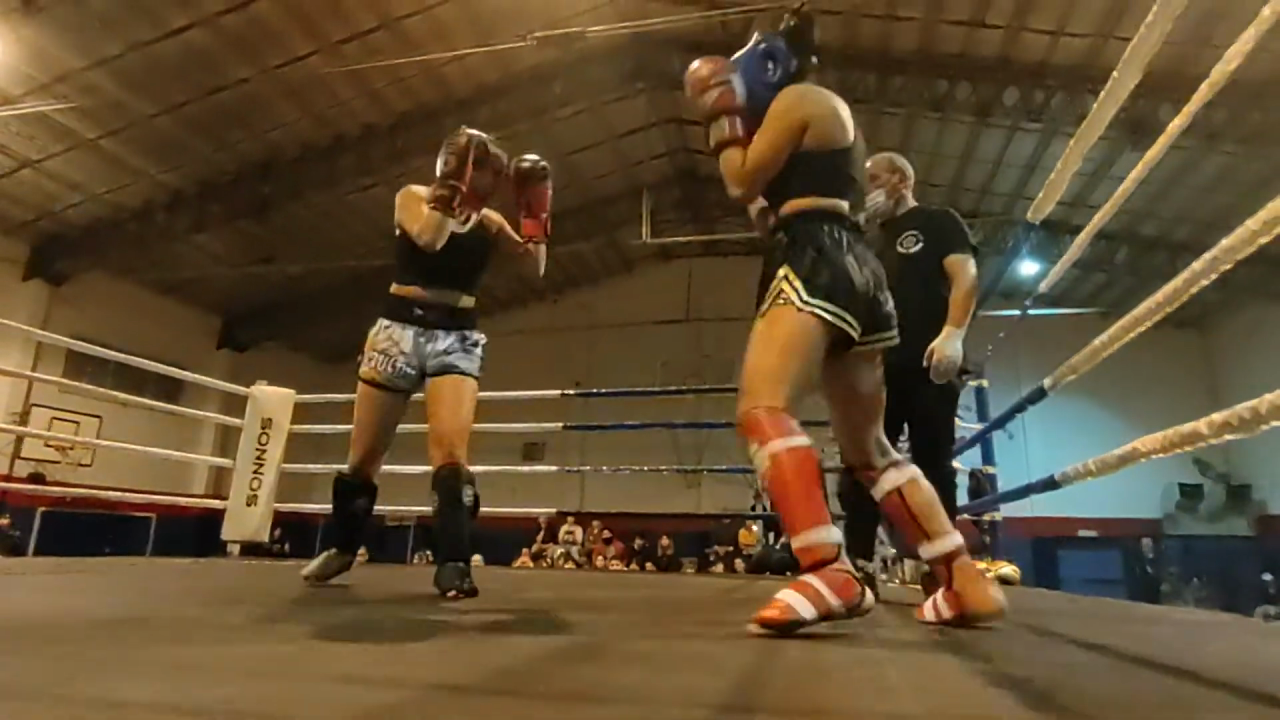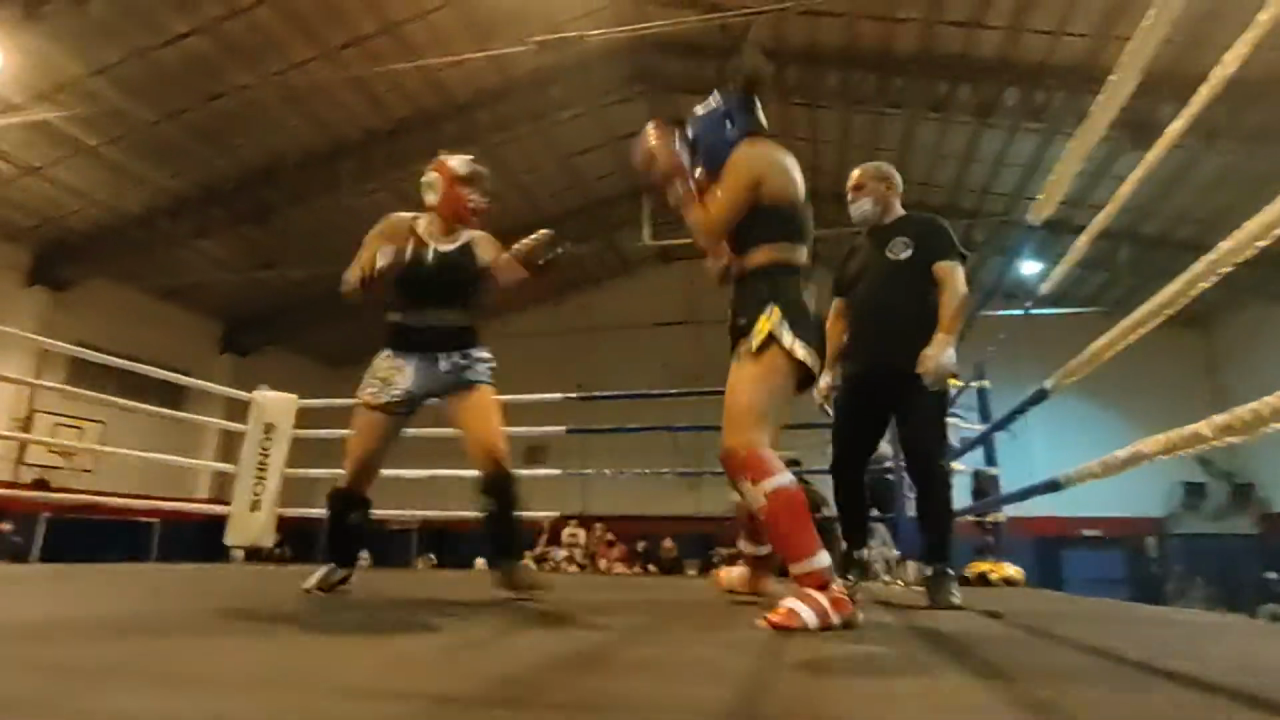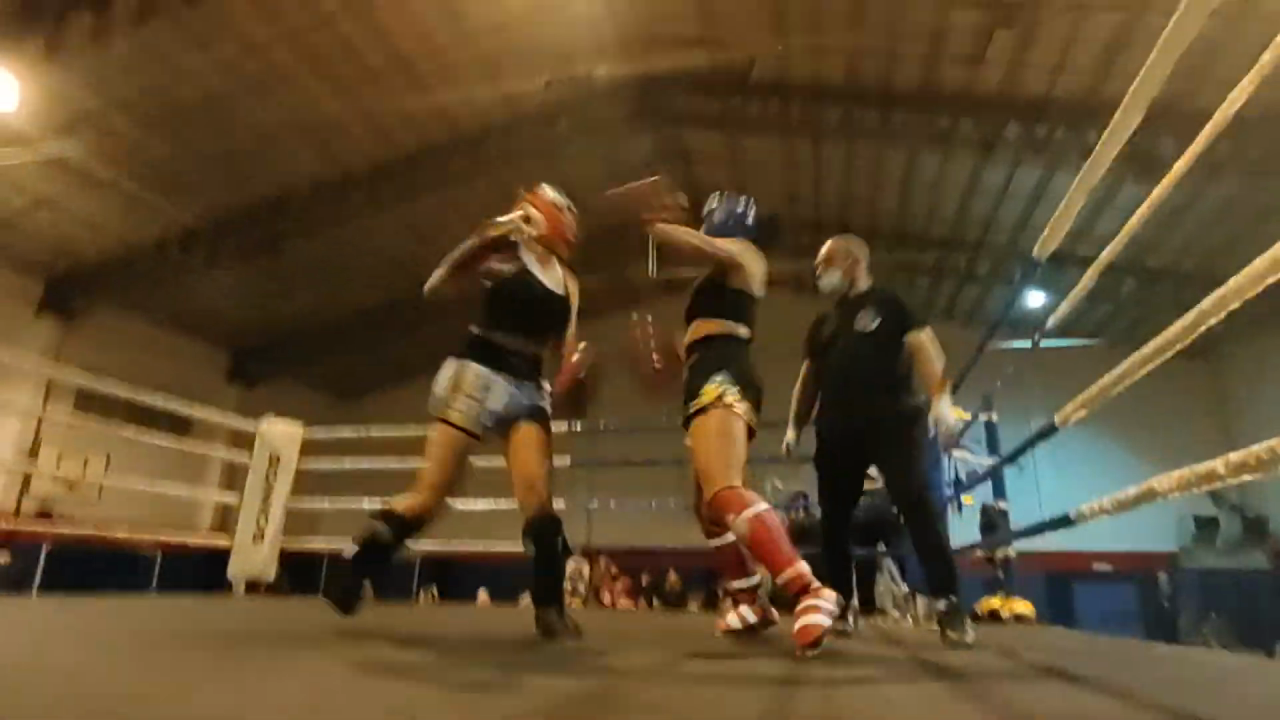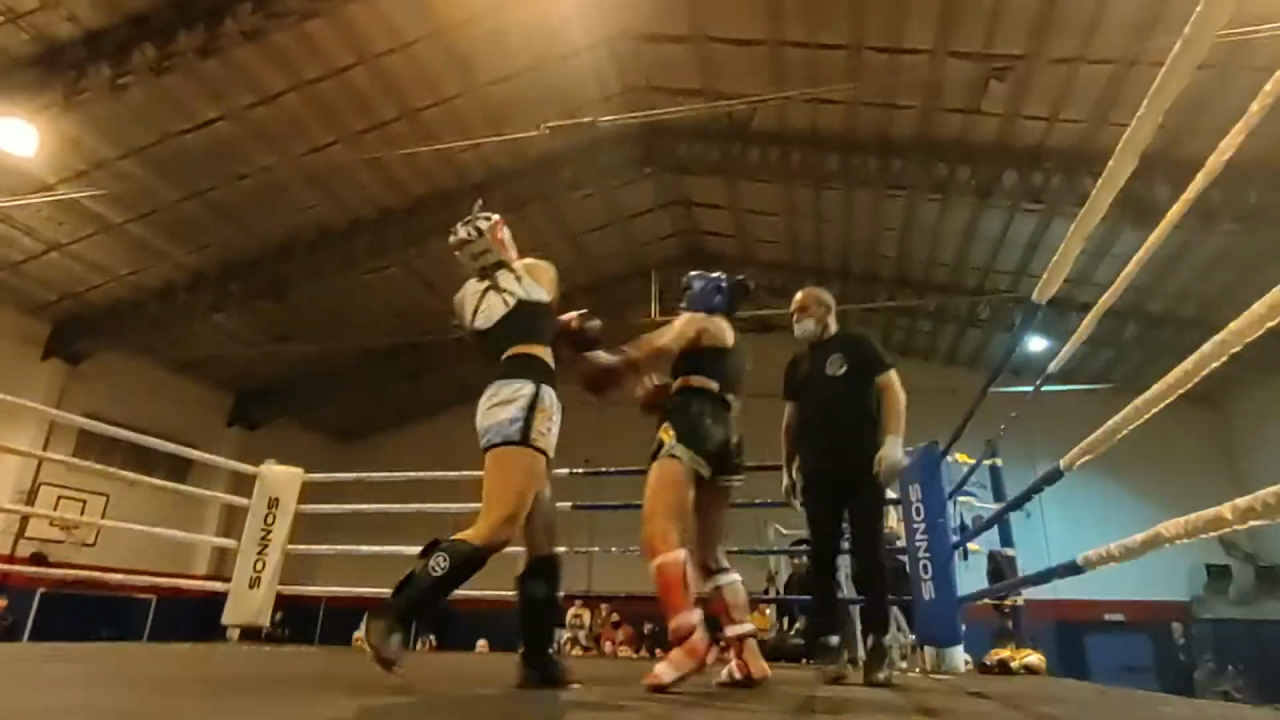
dt=0.3s
person 1, frame 1
left shoulder: (797, 99)
right shoulder: (835, 114)
left elbow: (741, 183)
left wrist: (721, 118)
left hip: (812, 267)
right hip: (855, 270)
left knee: (761, 410)
right knee: (868, 445)
left ankle: (829, 570)
right ankle: (964, 581)
person 1, frame 2
left shoulder: (756, 157)
right shoulder: (762, 170)
left elbow: (708, 229)
right elbow: (728, 263)
left wrist: (675, 177)
left hip: (777, 316)
right hip: (761, 318)
left knee: (743, 448)
right knee: (742, 453)
left ankle: (823, 587)
right ankle: (758, 562)
person 1, frame 3
left shoulder: (739, 252)
right shoulder: (724, 274)
left elbow: (693, 242)
left wrist: (652, 223)
left hip: (720, 379)
right hip: (714, 381)
left knee: (723, 490)
right knee: (709, 507)
left ankle: (811, 591)
right ankle: (751, 603)
person 1, frame 4
left shoulder: (699, 321)
right shoulder: (734, 351)
left elbow: (656, 344)
left wrist: (611, 361)
right wrist: (668, 394)
left hip: (689, 432)
right hip: (723, 440)
left knee: (659, 535)
right knee: (708, 554)
left ankle: (689, 640)
right ankle: (748, 654)
person 2, frame 1
left shoulder: (490, 222)
right shoulder: (413, 196)
left elbow: (533, 268)
right elbow: (428, 237)
left wrist: (535, 206)
right wrist: (451, 186)
left hip: (456, 340)
right hip: (399, 332)
left knee: (449, 448)
right knee: (363, 455)
left ankle: (452, 564)
right ankle: (343, 546)
person 2, frame 2
left shoulder: (478, 241)
right shoulder: (399, 226)
left elbow: (505, 277)
right elbow: (351, 284)
left wrist: (526, 257)
right wrist: (387, 267)
left hip: (462, 358)
right hip: (401, 357)
left knee: (494, 457)
right knee: (358, 469)
left ankle: (506, 560)
right ankle: (339, 560)
person 2, frame 3
left shoulder: (568, 282)
right shoulder: (507, 251)
left elbow: (565, 345)
right elbow: (436, 286)
left wrist: (571, 370)
right wrist: (486, 240)
left hip: (527, 389)
right hip: (477, 377)
left knee: (538, 496)
right knee: (430, 496)
left ankle: (550, 607)
right ankle: (355, 572)
person 2, frame 4
left shoulder: (468, 296)
right shoulder: (540, 271)
right elbow: (550, 322)
left wrist: (573, 331)
left hip: (500, 404)
right hip: (524, 399)
left knee: (543, 537)
right knee: (497, 525)
left ankle: (537, 654)
right ankle: (393, 614)
person 3, frame 1
left shoulder: (938, 224)
left elbow: (966, 276)
left wrist: (952, 332)
left hip: (929, 368)
right hip: (876, 368)
left knee: (933, 467)
right ankle: (859, 563)
person 3, frame 2
left shoulder: (926, 232)
right shoulder: (857, 254)
left elbow: (954, 281)
right elbow: (839, 316)
left wrist: (942, 339)
right wrist: (829, 370)
left hip: (917, 369)
right hip: (863, 373)
left knee: (926, 465)
right knee: (846, 465)
left ankle: (939, 570)
person 3, frame 3
left shoulder: (888, 304)
right shoulder: (823, 324)
left elbow: (923, 348)
right elbow: (808, 378)
left wrist: (940, 398)
right wrist: (794, 426)
left hip: (892, 421)
right hip: (838, 431)
left knee: (916, 502)
right knee: (833, 519)
left ankle: (947, 604)
person 3, frame 4
left shoulder: (858, 348)
right shoulder: (797, 365)
left elbow: (892, 389)
right elbow: (792, 418)
left wrist: (893, 439)
right wrist: (788, 467)
left hip: (863, 466)
right hip: (818, 472)
left knee: (868, 553)
right knee: (821, 556)
left ankle: (876, 647)
right ankle: (831, 646)
